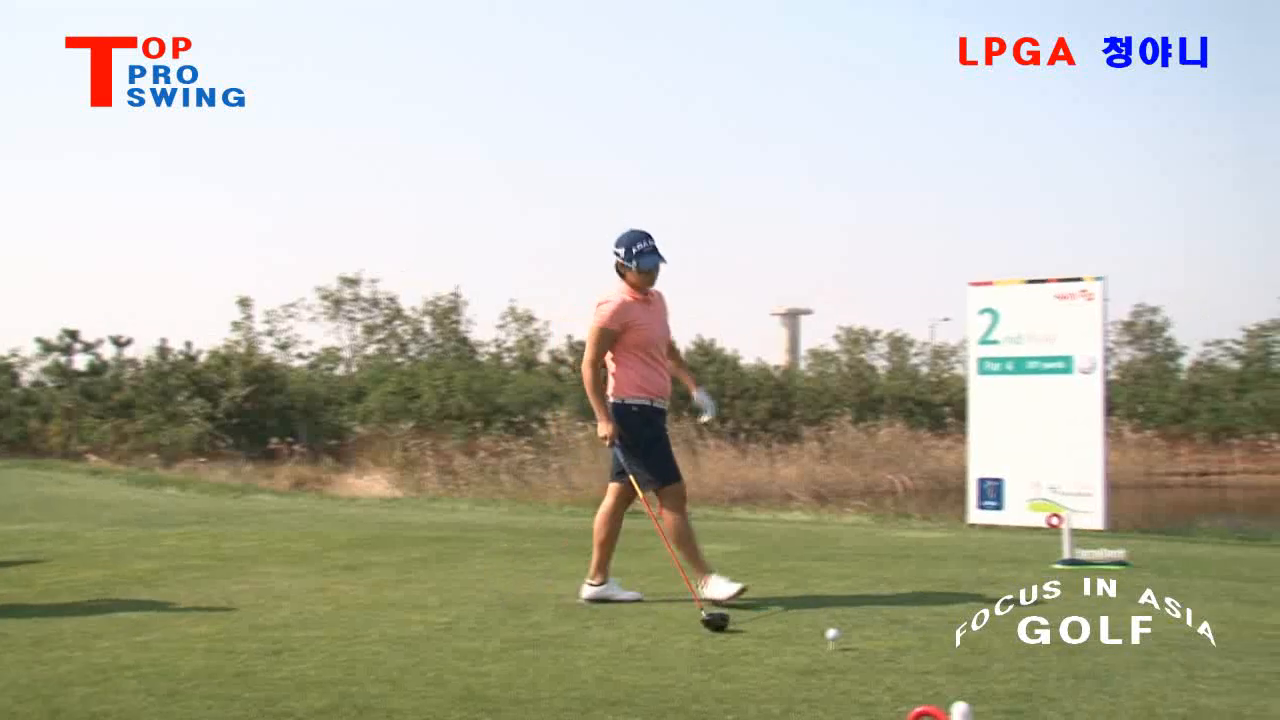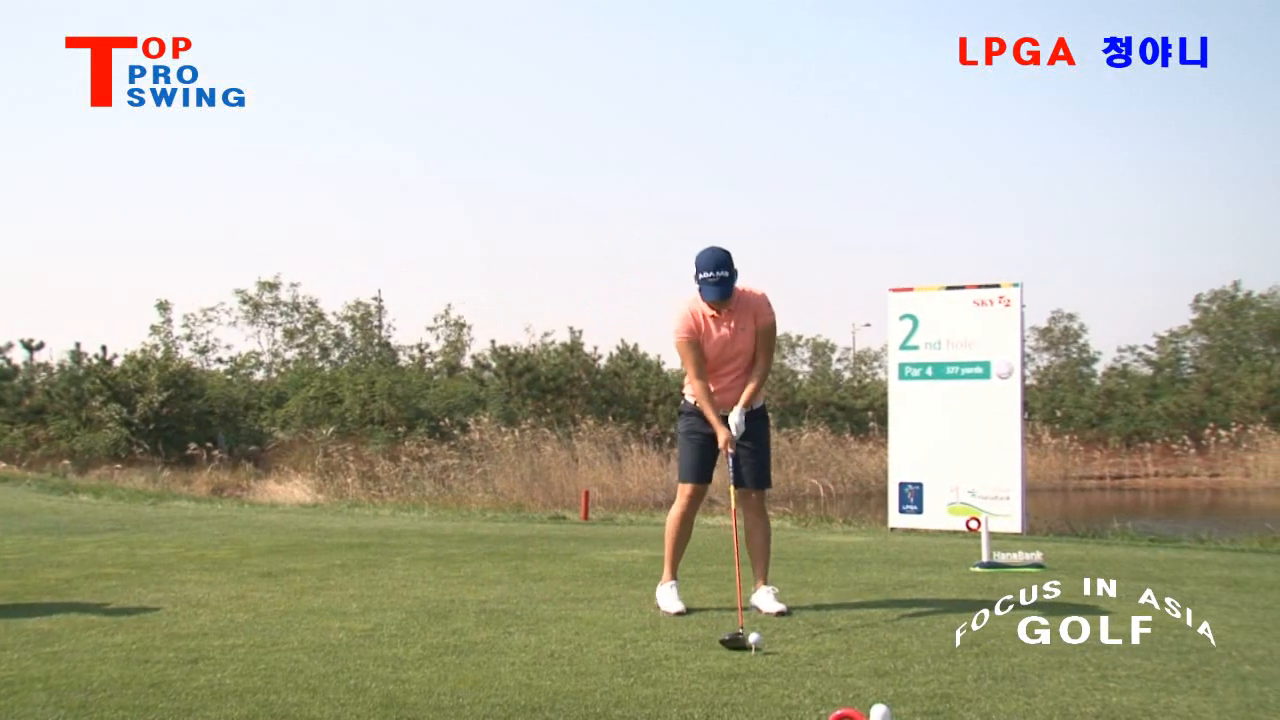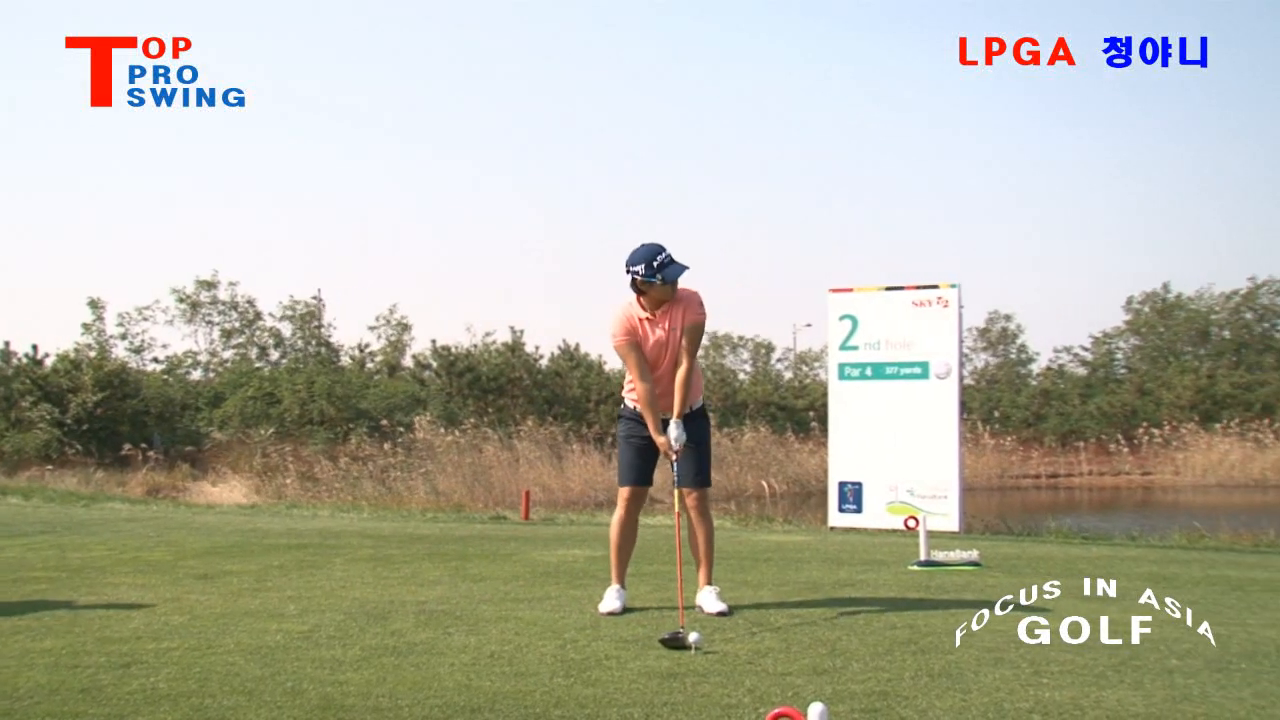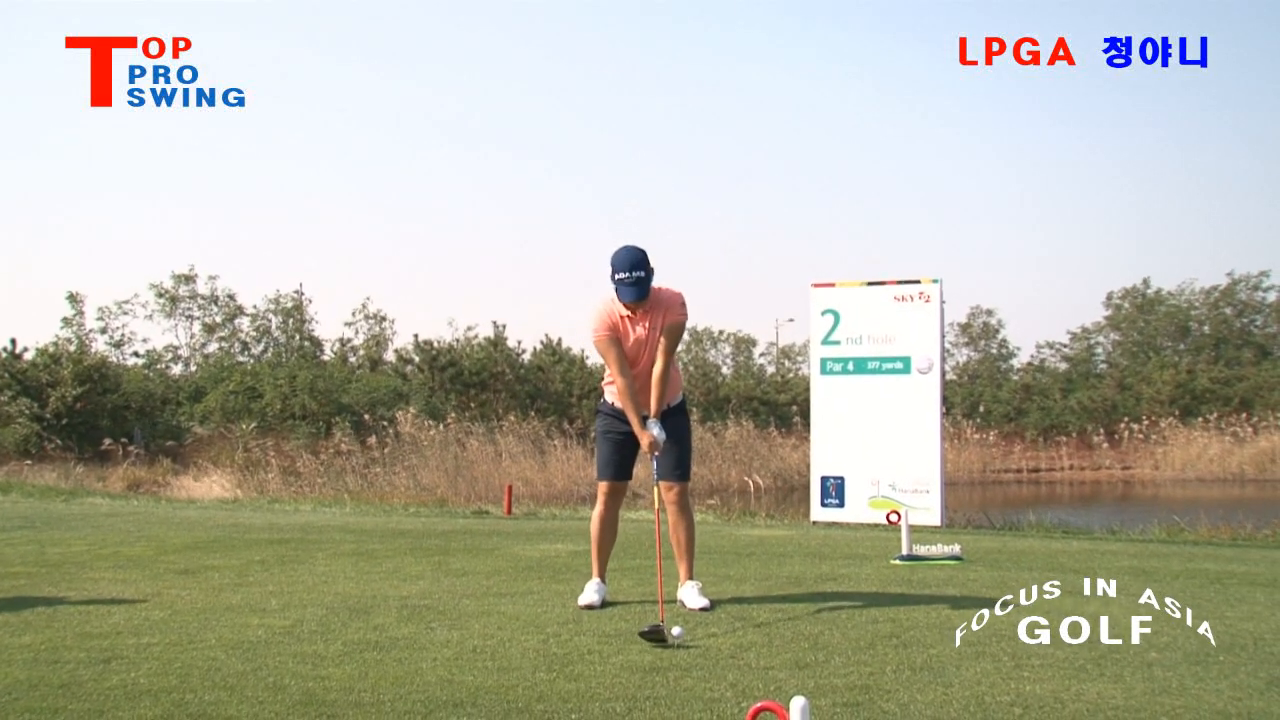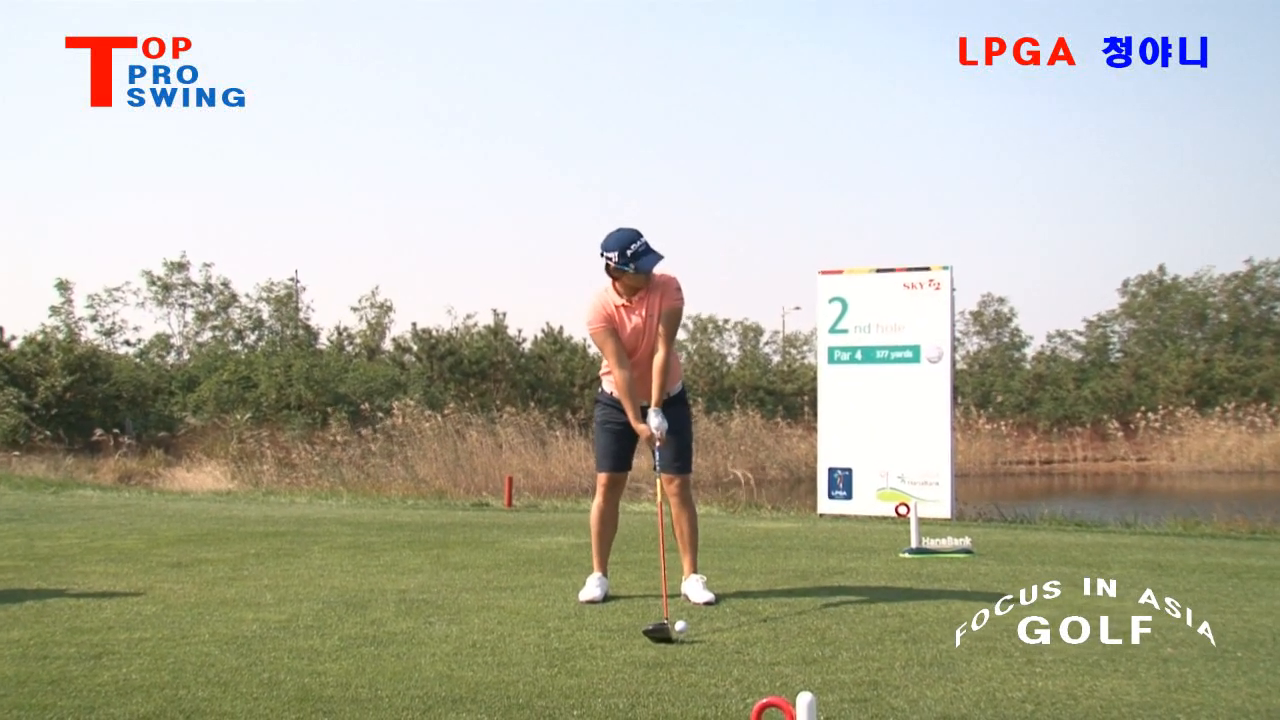
dt=1s
person 1, frame 1
left shoulder: (655, 300)
right shoulder: (615, 307)
left elbow: (668, 351)
right elbow: (590, 365)
left wrist: (696, 388)
right wrist: (603, 418)
left hip: (649, 412)
right hip: (632, 414)
left knee: (618, 496)
right knee: (673, 496)
left ankle: (597, 580)
right ankle: (706, 579)
person 1, frame 2
left shoulder: (758, 303)
right shoulder: (689, 318)
left elbow: (763, 360)
right elbow: (698, 379)
left wrist: (741, 408)
right wrist: (719, 427)
left hip: (749, 413)
right hip: (700, 413)
left knee: (755, 500)
right knee: (689, 496)
left ankle: (761, 589)
right ankle: (668, 582)
person 1, frame 3
left shoulder: (690, 302)
right shoulder: (624, 321)
left elbow: (685, 364)
right elbow: (642, 381)
left wrist: (677, 422)
right wrist: (657, 435)
left hip: (689, 414)
right hip: (638, 415)
left knee: (696, 498)
right knee: (629, 499)
left ankle: (706, 588)
right ankle: (616, 587)
person 1, frame 4
left shoulder: (673, 303)
right shoulder: (604, 317)
left elbow: (662, 364)
right elbow: (621, 377)
left wrist: (655, 420)
right wrist: (639, 430)
left hip: (668, 409)
right hip: (617, 411)
left knee: (676, 493)
right knee: (608, 493)
left ankle: (687, 583)
right ankle: (597, 581)
person 1, frame 5
left shoulder: (668, 288)
right shoulder: (600, 308)
left elbow: (662, 352)
right elbow: (619, 368)
left wrist: (656, 409)
right wrist: (636, 422)
left hip: (667, 398)
right hip: (616, 401)
left knee: (677, 485)
right knee: (607, 485)
left ankle: (691, 577)
right ankle: (598, 576)
